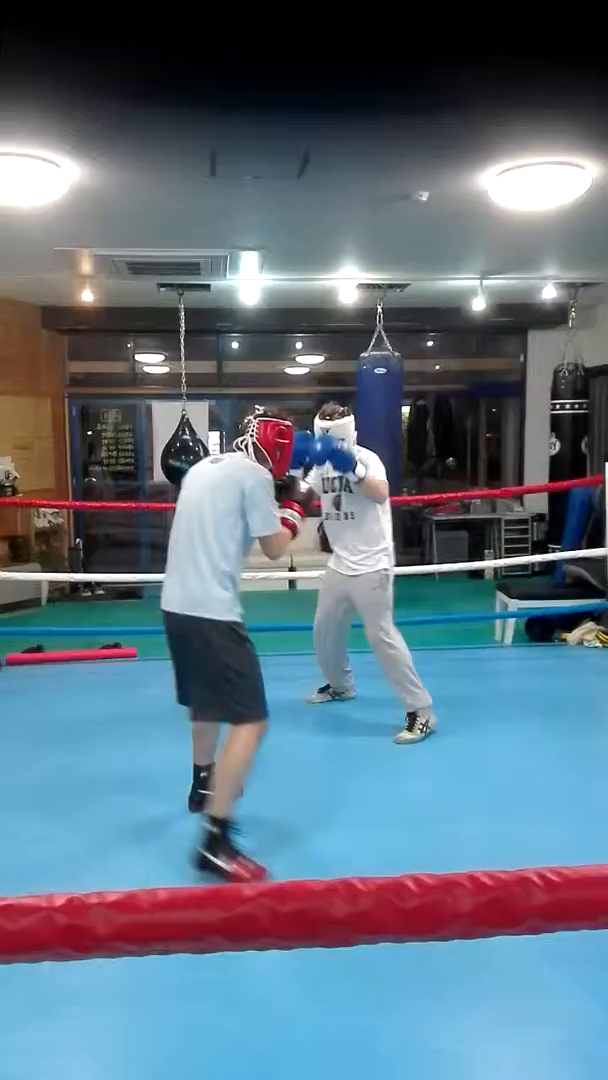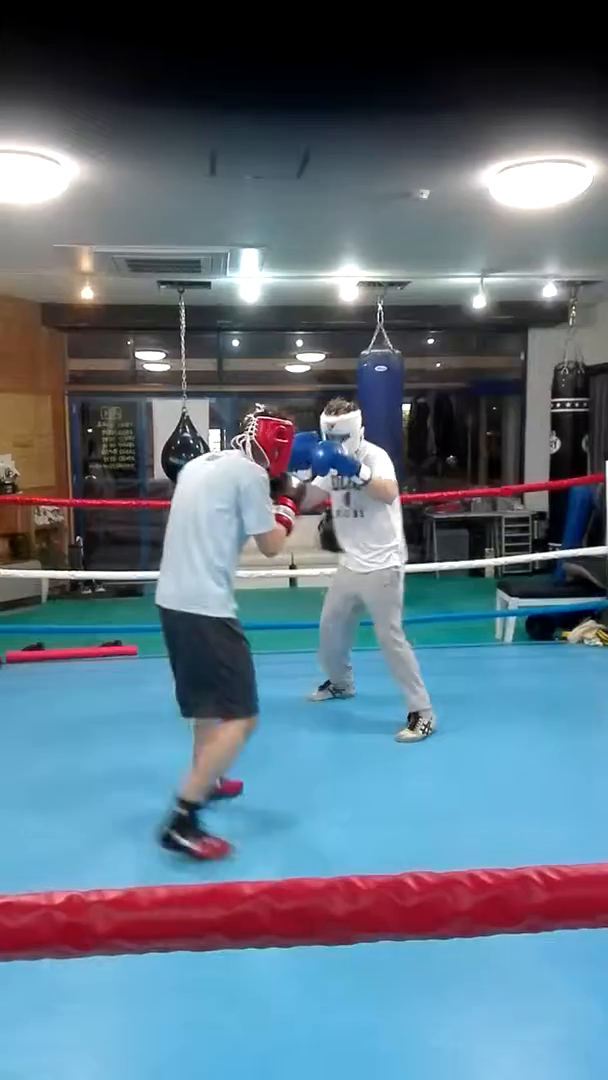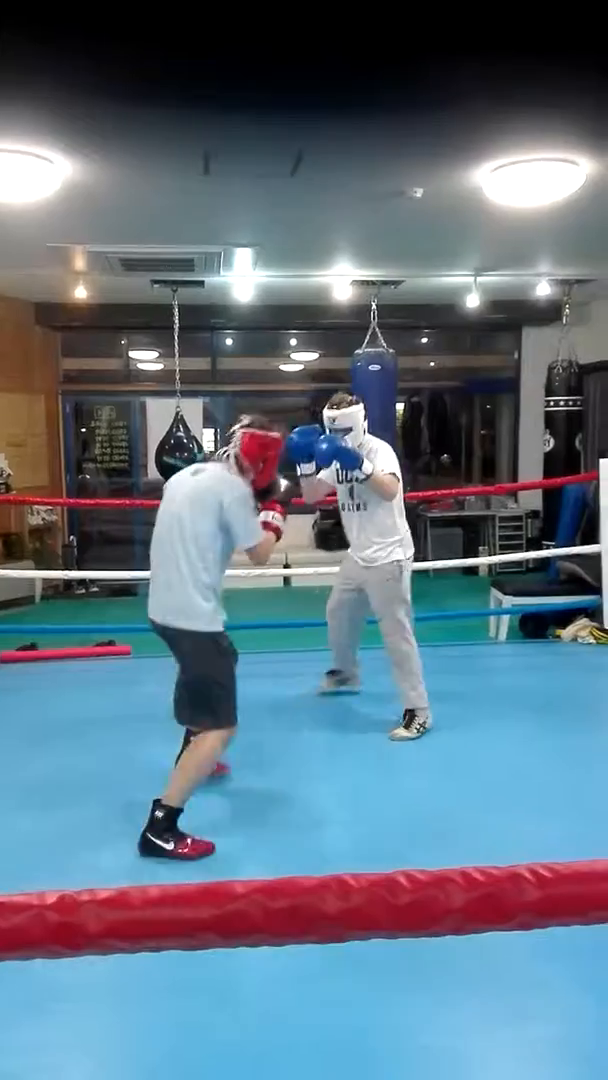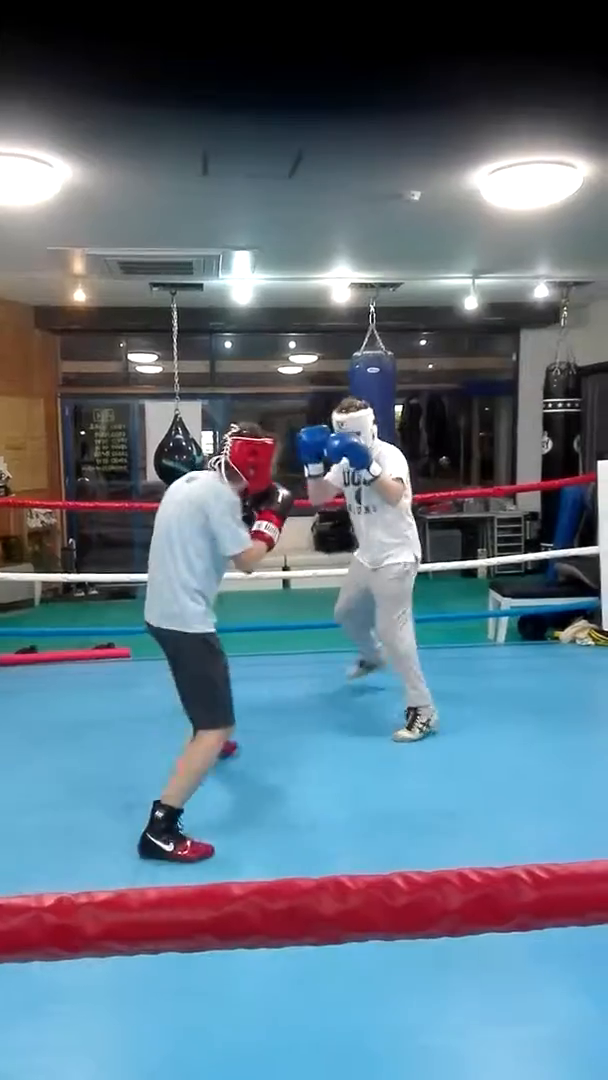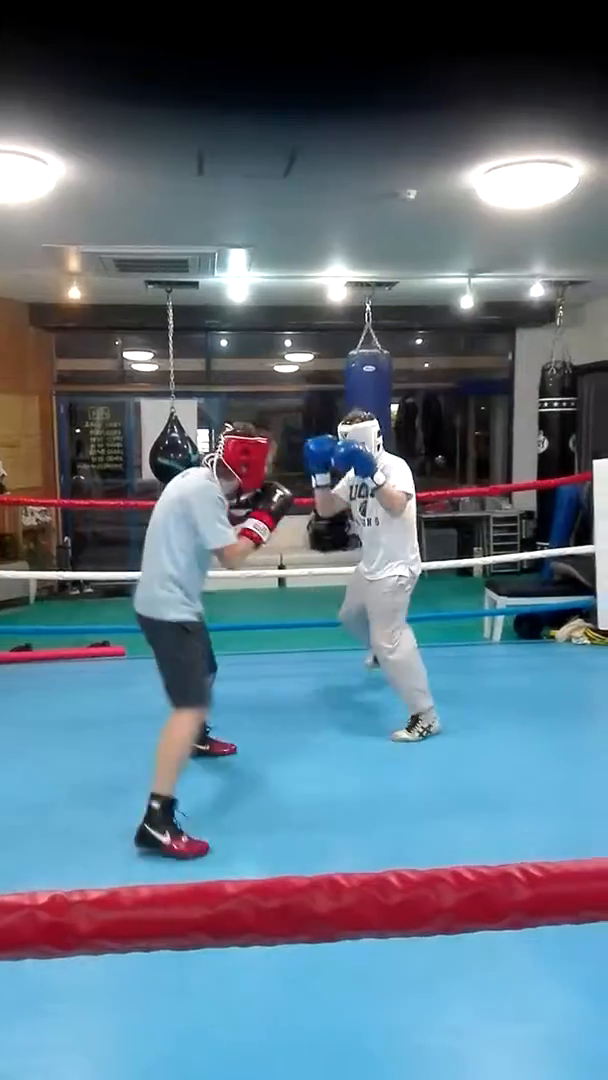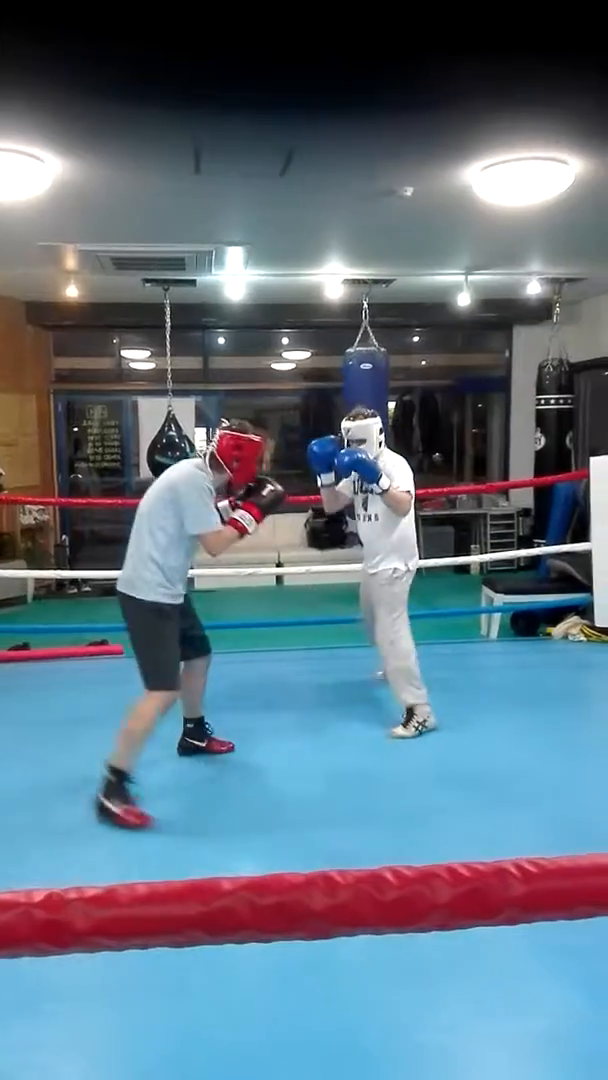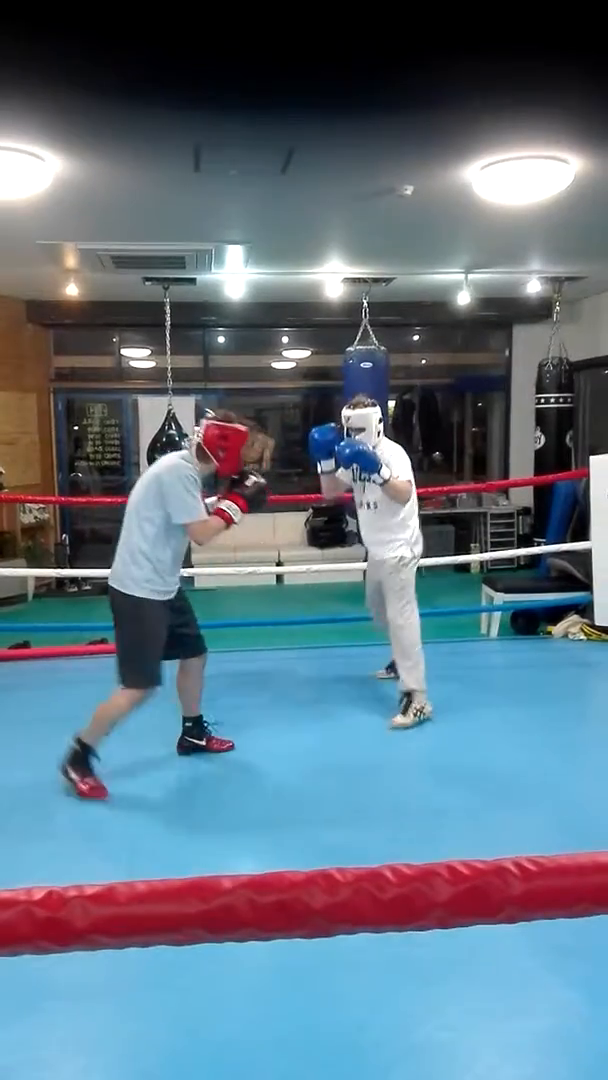
dt=0.1s
person 1, frame 1
left shoulder: (201, 469)
right shoulder: (254, 476)
right elbow: (275, 548)
right wrist: (292, 507)
left hip: (176, 604)
right hip: (211, 610)
left knee: (206, 697)
right knee: (250, 722)
left ankle: (204, 785)
right ankle: (216, 841)
person 1, frame 2
left shoulder: (196, 465)
right shoulder: (250, 473)
right elbow: (271, 546)
right wrist: (286, 502)
left hip: (171, 600)
right hip: (206, 607)
left knee: (204, 694)
right knee: (239, 717)
left ankle: (205, 778)
right ankle: (183, 821)
person 1, frame 3
left shoulder: (186, 476)
right shoulder: (231, 487)
right elbow: (259, 554)
right wrist: (273, 508)
left hip: (165, 607)
right hip: (194, 616)
left knee: (201, 685)
right knee: (218, 727)
left ankle: (192, 757)
right ankle: (160, 827)
person 1, frame 4
left shoulder: (186, 483)
right shoulder: (219, 495)
right elbow: (247, 561)
left wrist: (251, 513)
right wrist: (271, 516)
left hip: (163, 611)
right hip: (186, 619)
left knee: (204, 679)
right knee: (216, 725)
left ankle: (204, 748)
right ankle: (160, 828)
person 1, frame 5
left shoulder: (196, 479)
right shoulder: (203, 490)
right elbow: (231, 556)
left wrist: (248, 510)
right wrist: (264, 515)
left hip: (176, 604)
right hip: (168, 611)
left knee: (204, 671)
right knee: (189, 707)
left ankle: (199, 738)
right ankle: (158, 817)
person 1, frame 6
left shoulder: (193, 473)
right shoulder: (191, 479)
left elbow: (203, 521)
right elbow: (214, 544)
left wrist: (239, 503)
right wrist: (253, 509)
left hip: (167, 588)
right hip: (149, 593)
left knee: (198, 656)
right knee: (163, 691)
left ankle: (194, 734)
right ankle: (114, 786)
person 1, frame 7
left shoulder: (185, 468)
right shoulder: (177, 470)
left elbow: (195, 519)
right elbow: (200, 533)
left wrist: (232, 500)
right wrist: (238, 501)
left hip: (165, 587)
right hip: (138, 590)
left knee: (195, 657)
right knee: (138, 688)
left ankle: (193, 733)
right ankle: (78, 757)
person 2, frame 1
left shoulder: (366, 459)
right shoulder: (323, 464)
left elbow: (381, 494)
left wrist: (351, 468)
right wrist: (296, 468)
left hip: (372, 566)
right hip: (340, 565)
left knee: (382, 638)
right knee: (325, 629)
left ankle: (421, 711)
right ankle: (339, 684)
person 2, frame 2
left shoulder: (374, 456)
right shoulder: (328, 463)
left elbow: (389, 493)
right elbow: (305, 501)
left wrist: (355, 470)
right wrist: (299, 469)
left hip: (382, 564)
right hip: (351, 563)
left knee: (390, 636)
right knee: (330, 626)
left ankle: (422, 711)
right ankle: (339, 681)
person 2, frame 3
left shoulder: (379, 449)
right shoulder: (337, 458)
left elbow: (390, 490)
right elbow: (311, 496)
left wrist: (358, 463)
right wrist: (305, 462)
left hip: (389, 556)
right hip: (360, 555)
left knee: (396, 632)
right knee: (339, 616)
left ankle: (418, 710)
right ankle: (345, 672)
person 2, frame 4
left shoulder: (388, 454)
right shoulder: (345, 460)
left elbow: (395, 495)
right elbow: (317, 498)
left wrist: (367, 464)
right wrist: (313, 463)
left hip: (396, 559)
right hip: (367, 557)
left knee: (394, 631)
right knee: (347, 613)
left ankle: (422, 709)
right ankle: (372, 656)
person 2, frame 5
left shoulder: (394, 467)
right shoulder: (353, 471)
left elbow: (399, 507)
right elbow: (326, 510)
left wrist: (373, 474)
right wrist: (320, 473)
left hip: (395, 570)
right hip: (369, 567)
left knee: (390, 640)
right knee: (351, 618)
left ankle: (423, 714)
right ankle: (384, 653)
person 2, frame 6
left shoulder: (395, 464)
right shoulder: (356, 469)
left elbow: (403, 506)
right elbow: (331, 505)
left wrist: (377, 478)
right wrist: (324, 472)
left hip: (394, 564)
right hip: (373, 561)
left knee: (391, 632)
right knee: (376, 621)
left ankle: (418, 709)
right ankle: (394, 668)
person 2, frame 7
left shoulder: (393, 453)
right shoulder: (356, 458)
left elbow: (404, 494)
right elbow: (330, 492)
left wrist: (376, 469)
right wrist: (325, 459)
left hip: (400, 549)
right hip: (378, 550)
left knee: (400, 616)
right knee: (379, 610)
left ankle: (416, 696)
right ankle: (400, 662)
